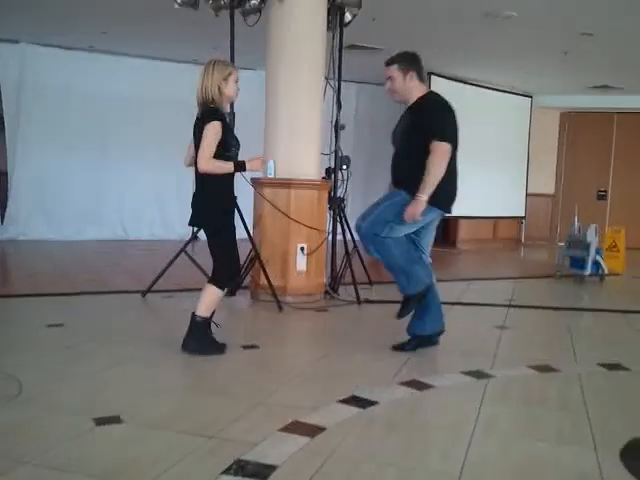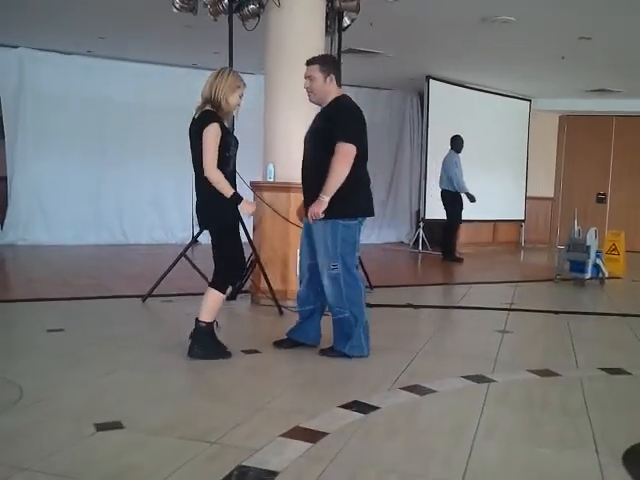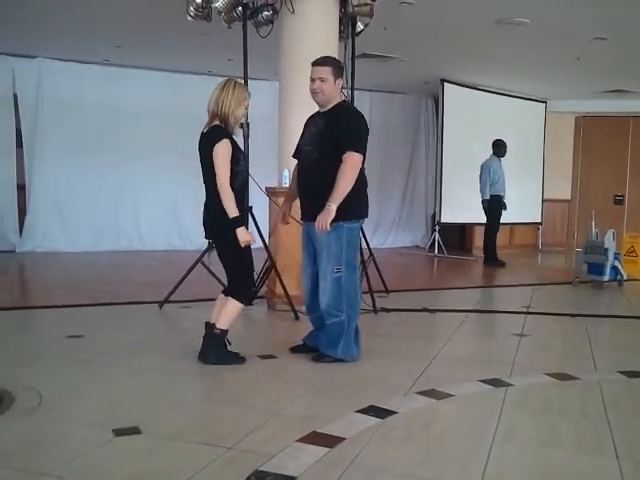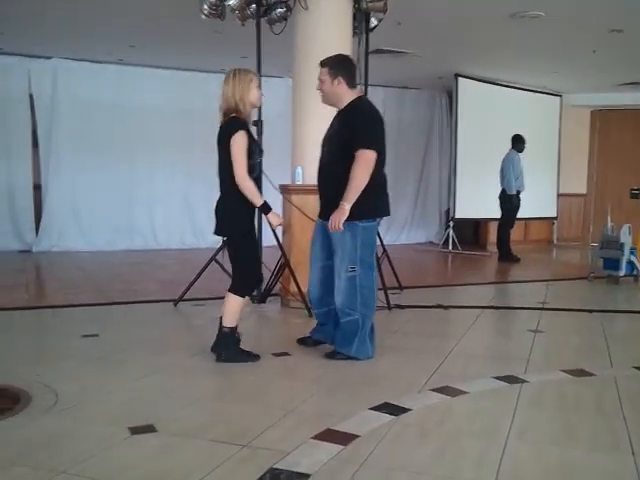
dt=1s
person 1, frame 1
left shoulder: (435, 108)
right shoulder: (412, 112)
left elbow: (440, 154)
left wrist: (420, 198)
right wrist: (395, 197)
left hip: (425, 198)
right hip: (412, 195)
left knee: (370, 228)
right knee: (417, 263)
left ankle: (414, 283)
right ankle: (427, 329)
person 1, frame 2
left shoulder: (344, 111)
right shoulder: (326, 114)
left elbow: (345, 156)
left wrist: (324, 198)
right wrist: (309, 202)
left hip: (340, 210)
right hip: (320, 209)
left knee: (339, 275)
right knee: (311, 274)
left ankle: (352, 343)
right ankle: (305, 332)
person 1, frame 3
left shoulder: (350, 118)
right shoulder: (313, 121)
left elbow: (352, 164)
left wrist: (331, 207)
right wrist: (289, 199)
left hip: (340, 215)
right hip: (312, 214)
left knee: (336, 280)
right knee: (314, 280)
left ankle: (342, 346)
right ankle: (320, 337)
person 1, frame 4
left shoulder: (364, 114)
right shoulder: (342, 116)
left elbow: (366, 161)
left wrist: (345, 206)
left hip: (356, 214)
right hip: (331, 211)
left knee: (351, 278)
right knee: (321, 273)
left ankle: (356, 344)
right ankle: (326, 329)
person 2, frame 1
left shoulder: (207, 116)
right shoulder: (214, 118)
left elbow: (190, 160)
right elbow: (204, 164)
left wrist: (233, 163)
right wrist: (243, 165)
left hip: (214, 204)
right hip: (214, 206)
left knee: (227, 268)
right knee: (225, 270)
left ankle: (201, 330)
right ankle: (195, 335)
person 2, frame 2
left shoulder: (202, 119)
right shoulder: (212, 120)
right elbow: (211, 170)
right wrist: (238, 200)
left hip: (213, 205)
right hip: (218, 207)
left knee: (232, 267)
right knee: (227, 270)
left ankle: (204, 331)
right ankle: (202, 339)
person 2, frame 3
left shoulder: (209, 133)
right shoulder: (221, 136)
right elbow: (224, 186)
right wrist: (239, 225)
left hip: (218, 220)
right hip: (226, 222)
left knee: (236, 282)
right knee: (244, 285)
left ankle: (211, 341)
right ankle: (214, 346)
person 2, frame 4
left shoulder: (230, 125)
right shoulder: (238, 126)
right elbow: (241, 177)
right wrist: (267, 209)
left hip: (234, 211)
right hip: (237, 213)
left knee: (249, 275)
right knee: (244, 277)
left ankle: (225, 337)
right ankle: (228, 344)
